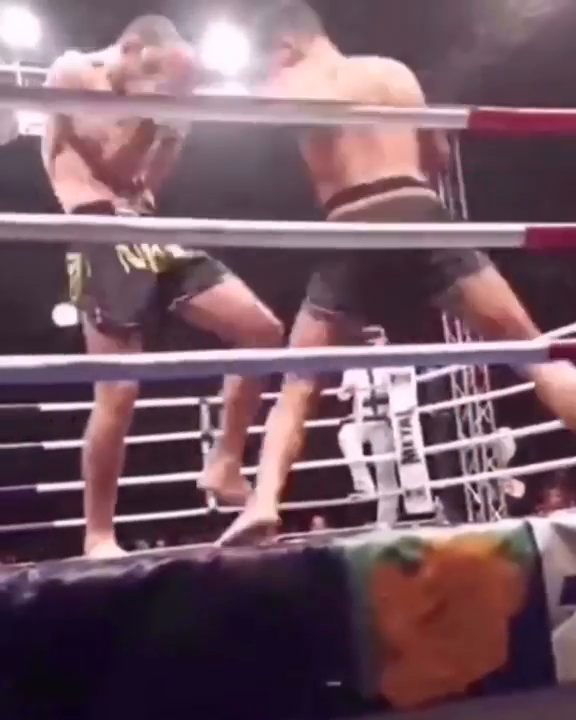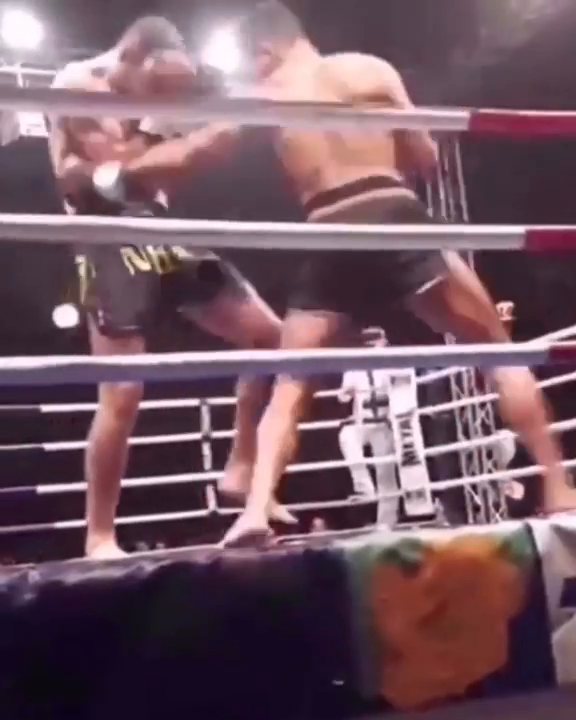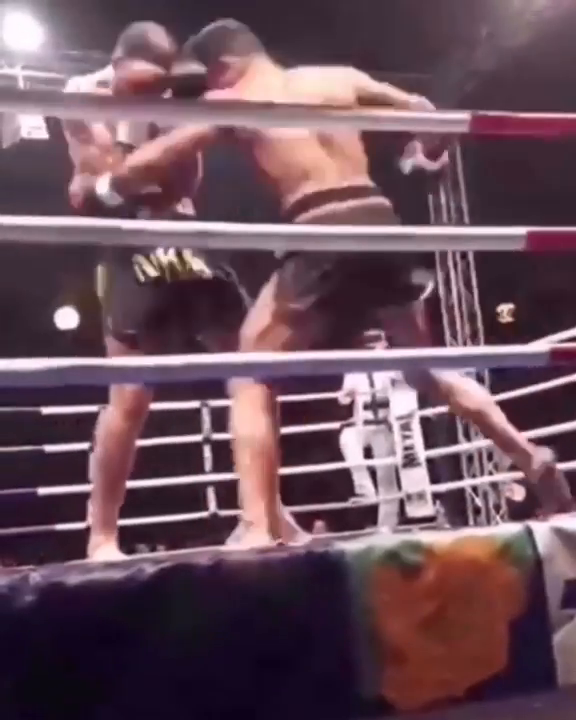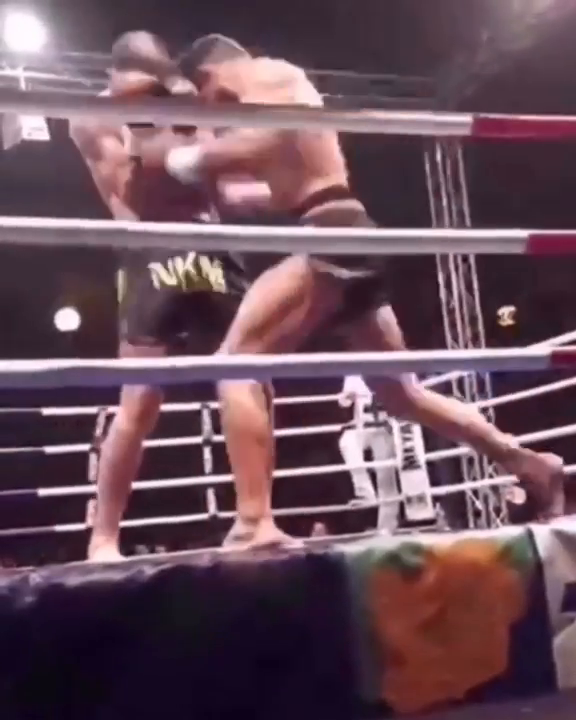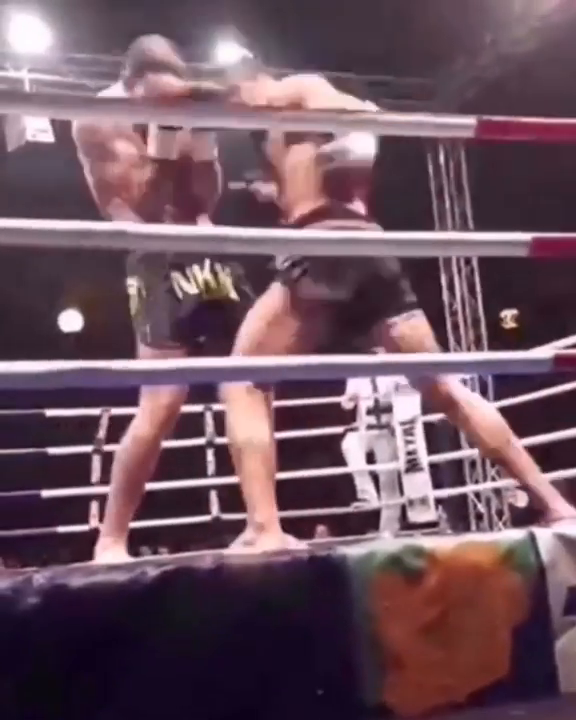
dt=0.1s
person 1, frame 1
left shoulder: (136, 93)
right shoulder: (72, 73)
left elbow: (149, 176)
right elbow: (118, 156)
left wrist: (176, 102)
right wrist: (157, 92)
right hip: (104, 238)
left knee: (263, 329)
right knee: (118, 392)
left ankle: (225, 465)
right ankle: (99, 537)
person 1, frame 2
left shoulder: (141, 97)
right shoulder: (78, 84)
right elbow: (120, 168)
right wrist: (158, 104)
right hip: (111, 239)
left knee: (268, 337)
right knee: (122, 394)
left ankle: (243, 469)
right ankle: (99, 538)
person 1, frame 3
right shoulder: (82, 99)
left elbow: (187, 181)
right wrist: (139, 114)
left hip: (192, 244)
right hip: (135, 253)
right knee: (130, 402)
right ankle: (102, 540)
person 1, frame 4
right shoulder: (91, 118)
left elbow: (204, 190)
right elbow: (134, 198)
left wrist: (188, 129)
right wrist: (139, 124)
left hip: (209, 251)
right hip: (153, 257)
right knee: (140, 404)
right ankle: (103, 540)
person 1, frame 5
right shoulder: (96, 122)
left elbow: (204, 200)
right elbow: (146, 202)
left wrist: (201, 131)
right wrist: (165, 127)
left hip: (212, 263)
right hip: (161, 267)
right knee: (161, 405)
right ankle: (110, 542)
person 2, frame 1
left shoulder: (292, 82)
right shoulder: (393, 73)
right elbow: (438, 156)
right hip: (424, 220)
left knee: (298, 386)
left ankle: (262, 504)
person 2, frame 2
left shoulder: (262, 94)
right shoulder: (371, 69)
left elbow: (185, 156)
right elbow: (425, 158)
left wrist: (120, 176)
right hip: (397, 219)
left knee: (291, 390)
right knee: (496, 352)
left ankle: (256, 510)
person 2, frame 3
left shoulder: (231, 100)
right shoulder: (339, 77)
left elbow: (157, 159)
right elbow: (418, 109)
left wrist: (105, 187)
right wrist: (421, 148)
right hip: (381, 224)
left knee: (250, 384)
right knee: (430, 375)
left ankle: (259, 528)
right ankle: (526, 455)
person 2, frame 4
left shoulder: (271, 77)
right shoulder: (281, 92)
left elbow: (272, 135)
left wrist: (195, 157)
left hip: (333, 236)
right knee: (397, 392)
left ankle: (257, 524)
right ankle: (525, 463)
person 2, frame 5
left shoulder: (300, 87)
left elbow: (363, 115)
right wrist: (274, 199)
left hip: (325, 254)
right hip: (371, 253)
left knee: (241, 387)
right knee: (446, 392)
left ankle: (264, 528)
person 3, frame 1
right shoulder: (354, 368)
right elbow: (344, 394)
right wrist: (346, 390)
left hip: (383, 423)
right hip: (360, 421)
left knee: (386, 470)
right knee: (346, 435)
left ankle: (387, 519)
right ankle: (364, 486)
person 3, frame 2
right shoulder: (354, 369)
right elbow: (344, 395)
right wrist: (346, 392)
left hip: (383, 425)
right hip: (360, 423)
left knee: (386, 472)
right knee: (346, 437)
left ankle: (387, 521)
right ankle: (364, 488)
person 3, frame 3
left shoulder: (392, 369)
right elbow: (344, 398)
right wrist: (347, 393)
left hip: (384, 428)
right hip: (362, 426)
left knee: (387, 471)
right knee: (347, 439)
left ankle: (387, 523)
right ankle: (366, 490)
person 3, frame 4
right shoulder: (354, 375)
right elbow: (345, 400)
right wrist: (347, 396)
left hip: (384, 426)
right hip: (362, 425)
left knee: (386, 473)
right knee: (347, 441)
left ankle: (387, 526)
right ankle: (365, 493)
person 3, frame 5
left shoulder: (392, 375)
right shoulder: (356, 377)
right elbow: (347, 403)
right wrist: (350, 398)
left hip: (386, 429)
right hip: (364, 430)
left knee: (389, 479)
right knee: (349, 443)
left ankle: (389, 529)
right ankle: (366, 495)
